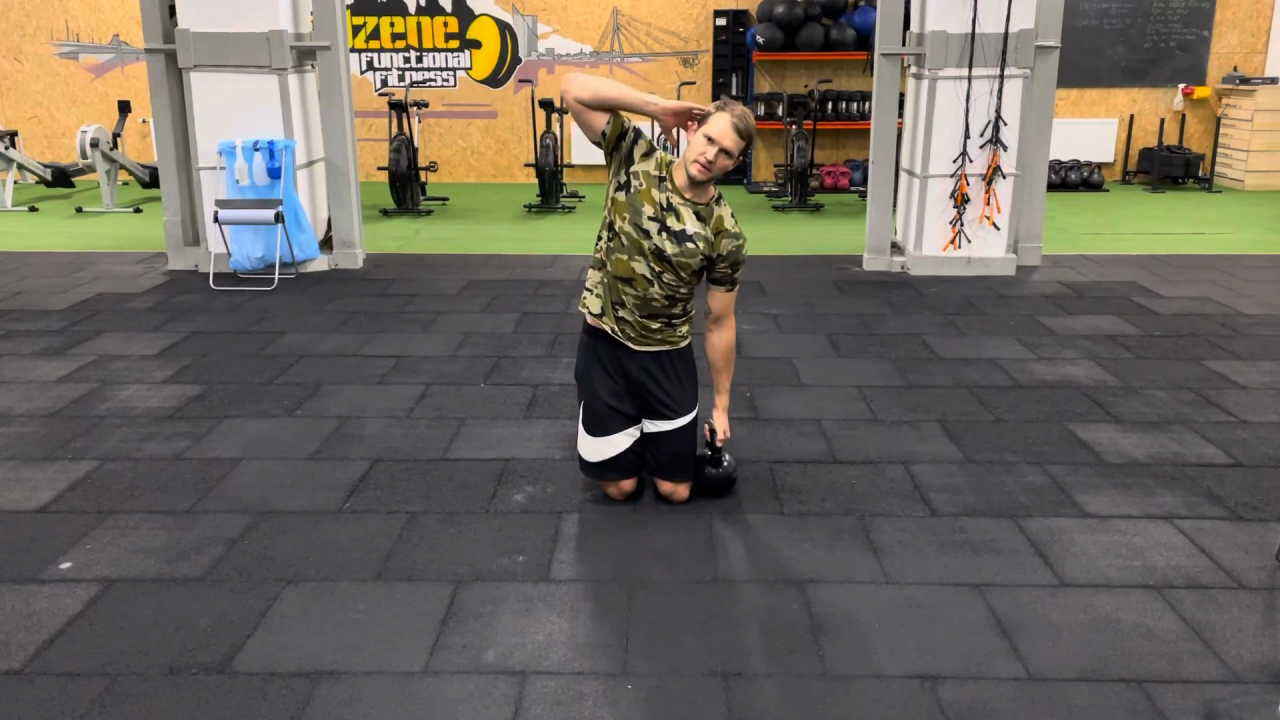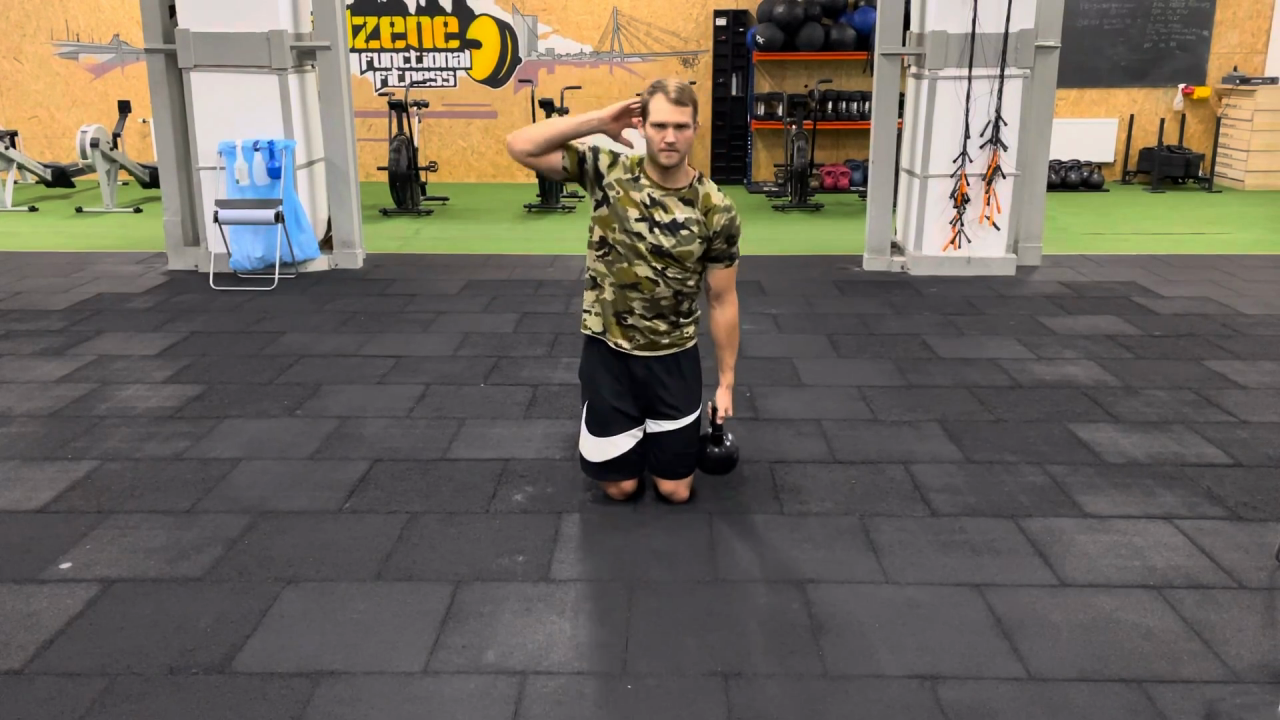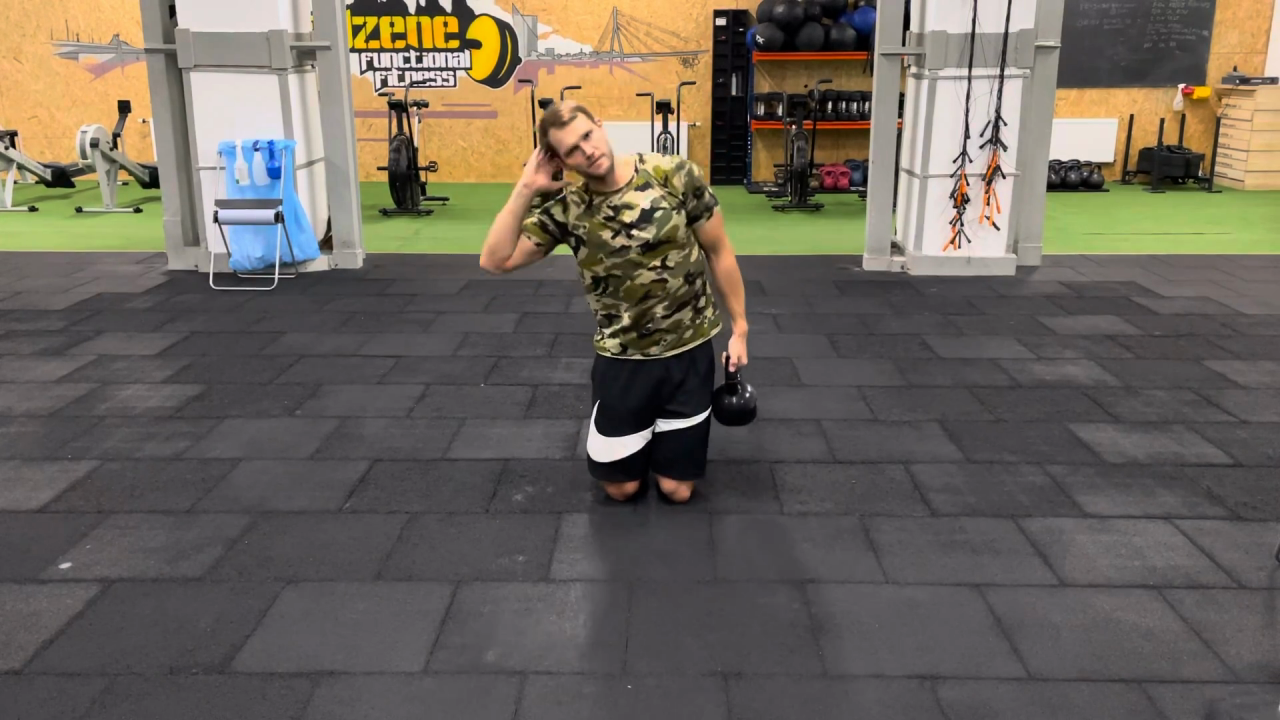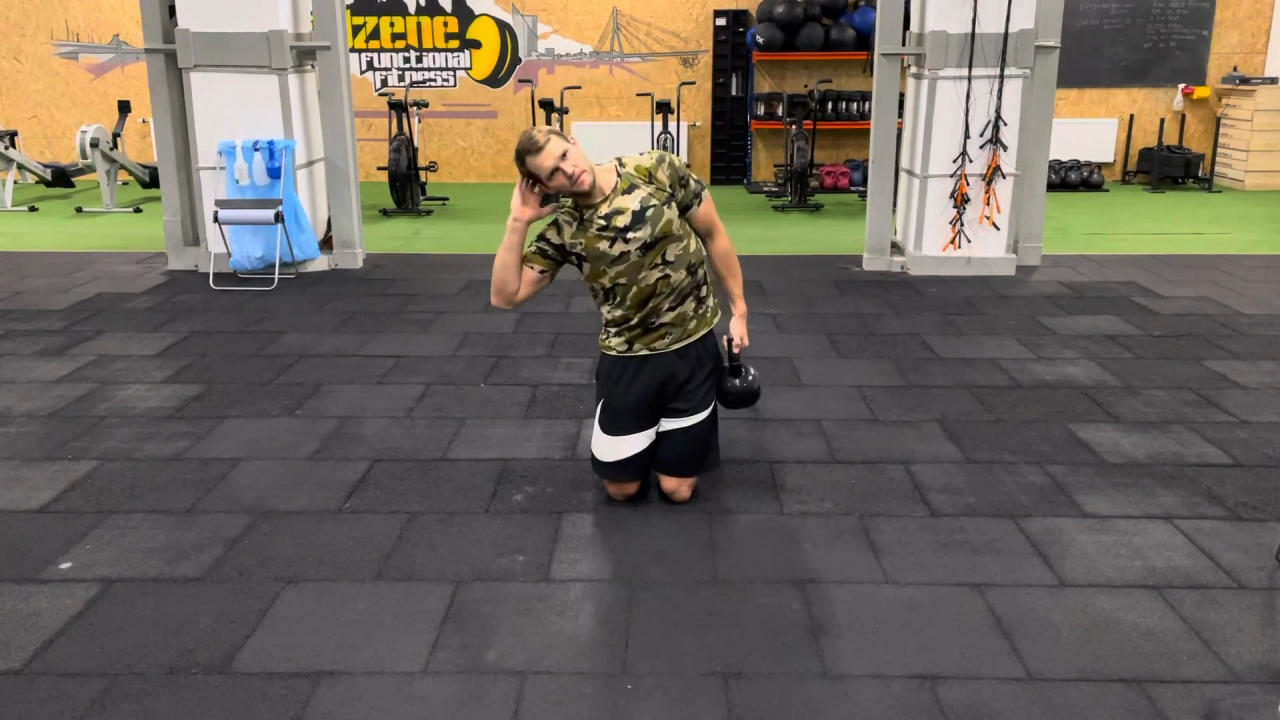
dt=0.4s
person 1, frame 1
left shoulder: (725, 234)
right shoulder: (635, 158)
left elbow: (720, 323)
right elbow: (573, 88)
left wrist: (721, 405)
right wrist: (658, 108)
left hip: (666, 354)
right hip: (604, 344)
left knee: (675, 490)
right knee: (619, 487)
left ankle: (652, 431)
right ankle: (627, 428)
person 1, frame 2
left shoulder: (716, 211)
right shoulder: (606, 169)
left elbow: (722, 302)
right elbow: (519, 147)
left wrist: (725, 383)
right wrist: (600, 122)
left hip: (673, 357)
right hip: (608, 352)
left knee: (676, 490)
right knee: (620, 487)
left ankle: (658, 433)
right ankle: (632, 430)
person 1, frame 3
left shoulder: (676, 176)
right shoulder: (566, 209)
left elbow: (719, 251)
right elbow: (494, 261)
left wrist: (739, 326)
right wrist: (528, 187)
left hip: (689, 353)
right hip: (622, 360)
left knee: (676, 489)
right knee: (620, 487)
left ankle: (662, 435)
right ankle: (640, 433)
person 1, frame 4
left shoulder: (658, 171)
right shoulder: (561, 230)
left elbow: (714, 236)
right elbow: (505, 296)
left wrist: (738, 309)
right wrist: (518, 221)
left hip: (693, 346)
right hip: (627, 356)
left knee: (677, 489)
right knee: (621, 488)
left ankle: (670, 436)
right ankle: (643, 429)
